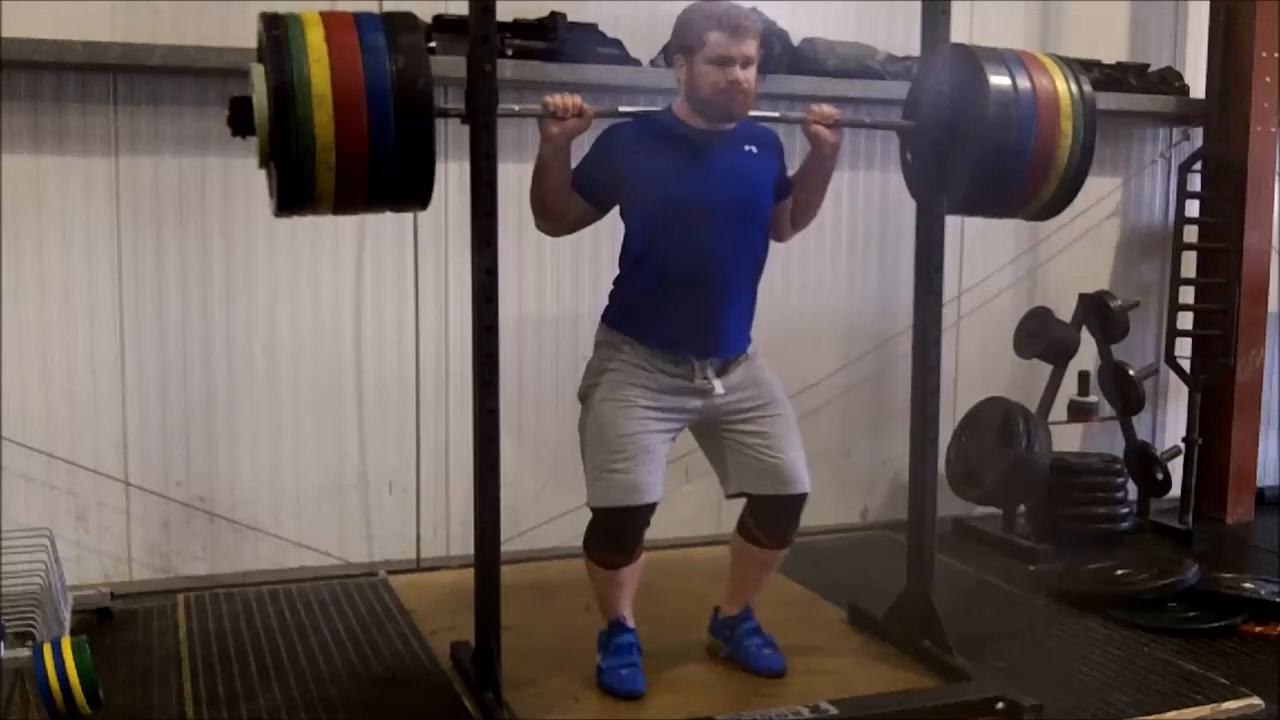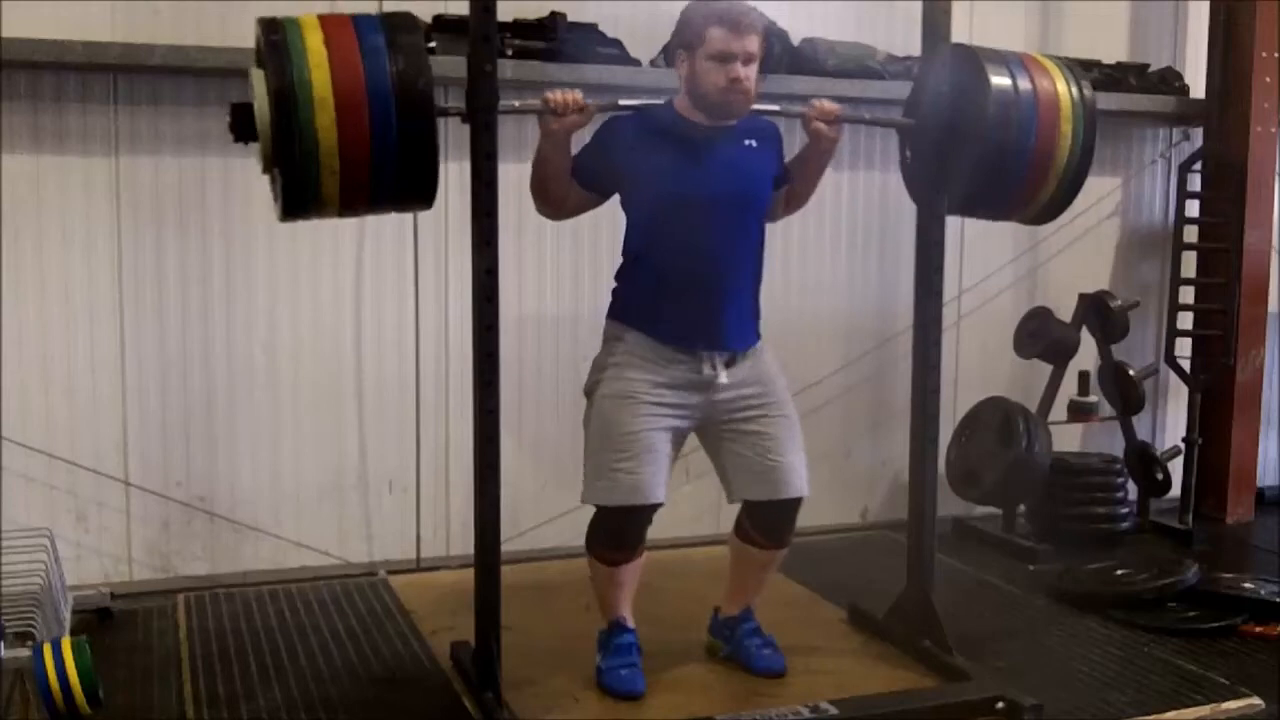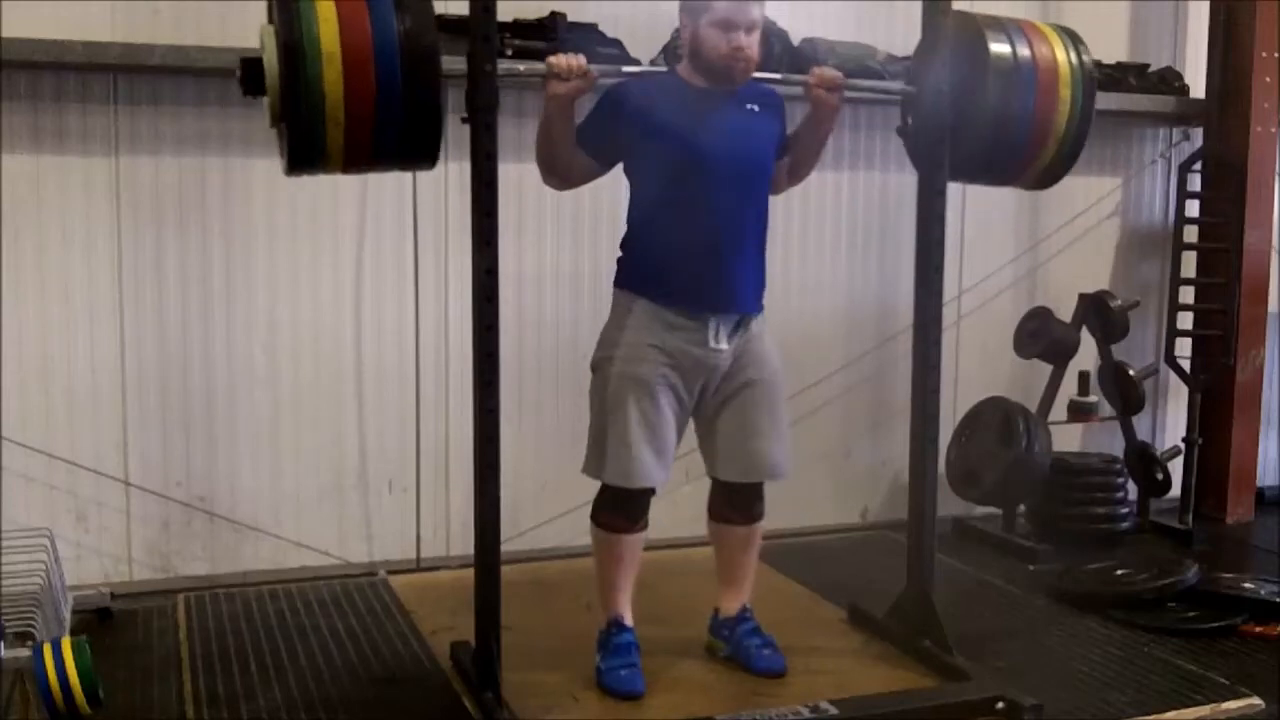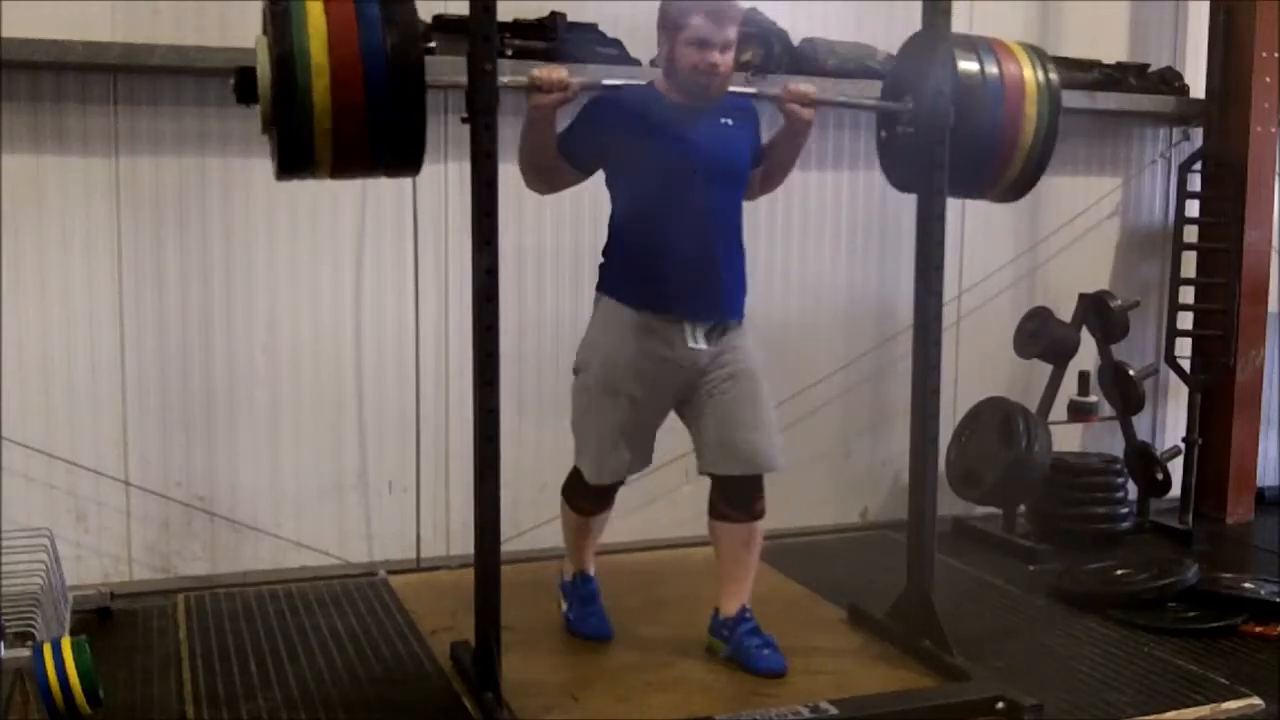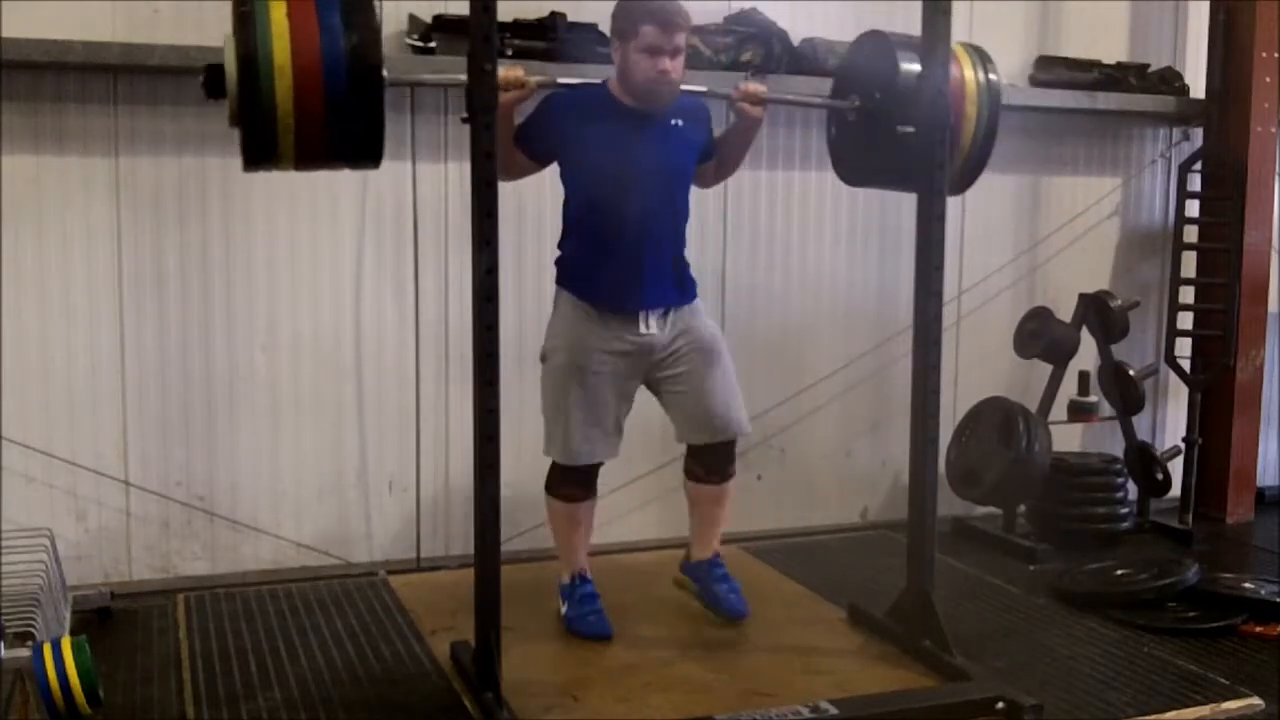
dt=0.5s
person 1, frame 1
left shoulder: (763, 145)
right shoulder: (631, 143)
left elbow: (785, 223)
right elbow: (554, 221)
left wrist: (823, 156)
right wrist: (555, 146)
left hip: (734, 363)
right hip: (638, 362)
left knee: (785, 495)
right knee: (623, 510)
left ankle: (733, 619)
right ankle: (618, 633)
person 1, frame 2
left shoulder: (762, 138)
right shoulder: (632, 136)
right elbow: (554, 204)
left wrist: (821, 146)
right wrist: (554, 138)
left hip: (742, 359)
right hip: (644, 357)
left knee: (780, 499)
right knee: (626, 507)
left ankle: (733, 620)
right ankle: (619, 633)
person 1, frame 3
left shoulder: (765, 104)
right shoulder: (638, 99)
right elbow: (560, 173)
left wrist: (822, 114)
right wrist: (558, 104)
left hip: (742, 326)
right hip: (652, 322)
left knee: (743, 480)
right knee: (628, 483)
left ankle: (732, 618)
right ankle: (617, 632)
person 1, frame 4
left shoulder: (740, 115)
right shoulder: (617, 111)
right elbow: (544, 179)
left wrist: (797, 126)
right wrist: (541, 112)
left hip: (723, 329)
right hip: (632, 323)
left knee: (743, 476)
right knee: (600, 472)
left ankle: (733, 617)
right ankle: (578, 579)
person 1, frame 5
left shoulder: (691, 114)
right shoulder: (570, 110)
right elbow: (505, 166)
left wrist: (748, 124)
right wrist: (501, 109)
left hip: (678, 312)
right hip: (590, 316)
left knee: (719, 435)
right knee: (577, 458)
left ankle: (705, 561)
right ankle: (576, 584)
